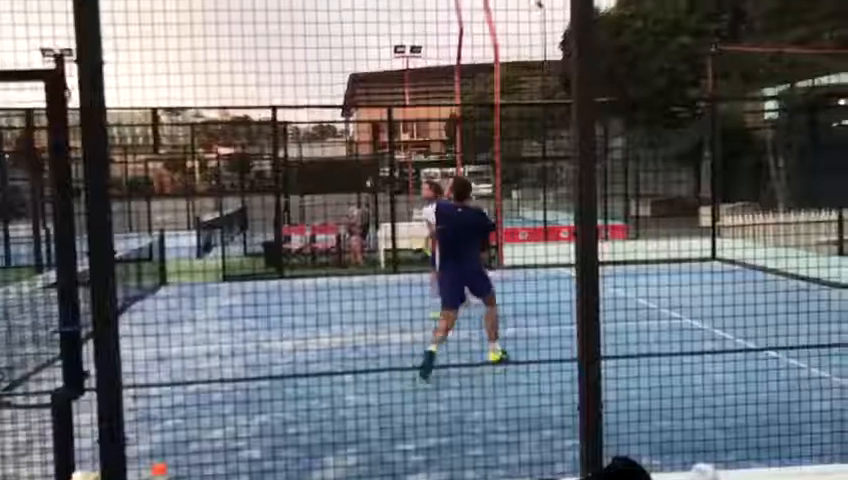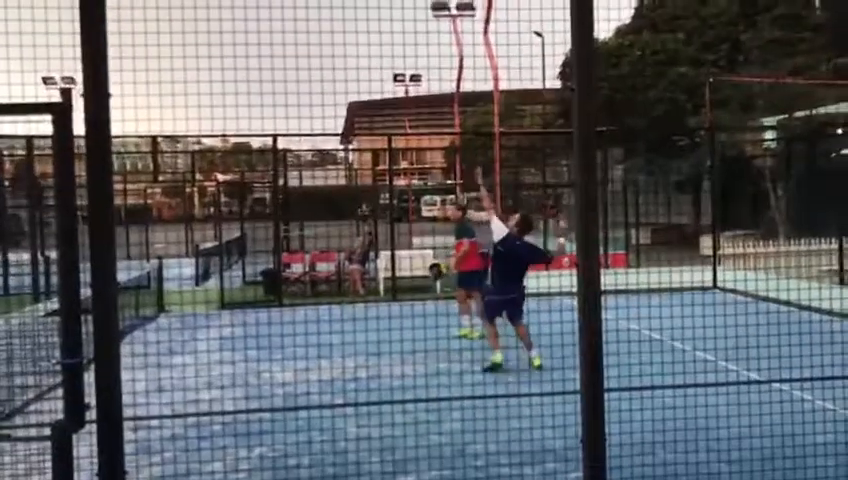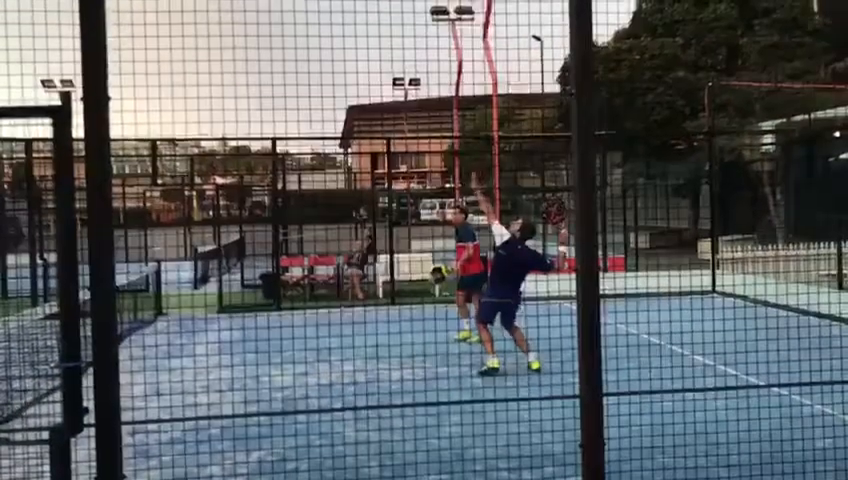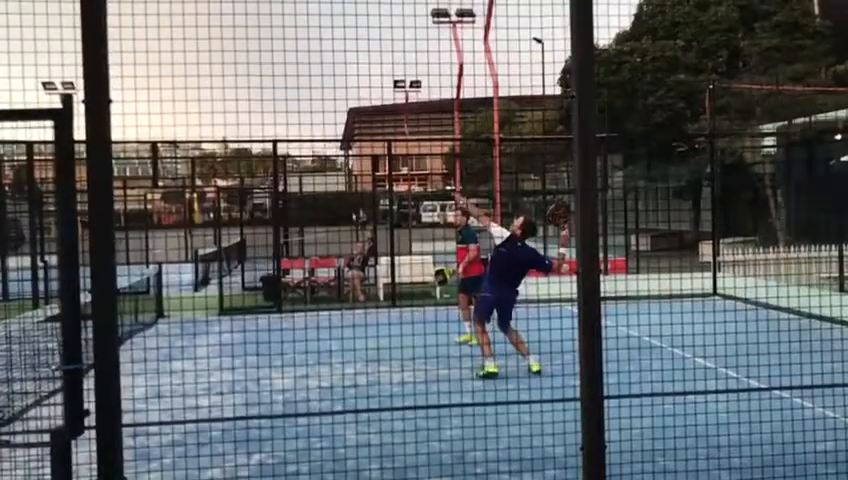
dt=0.7s
person 1, frame 1
left shoulder: (440, 209)
right shoulder: (477, 214)
right elbow: (492, 229)
left hip: (449, 270)
right hip: (473, 268)
left knee: (447, 316)
right knee: (491, 304)
left ankle: (432, 351)
right ankle: (495, 351)
person 1, frame 2
left shoulder: (503, 237)
right shoulder: (530, 249)
left elbow: (489, 209)
right elbow: (555, 257)
left wrist: (481, 184)
right wrist: (561, 236)
left hip: (496, 292)
right hip: (516, 293)
left knee: (489, 320)
right knee: (517, 322)
left ankle: (497, 356)
right ankle: (534, 357)
person 1, frame 3
left shoulder: (504, 240)
right shoulder: (531, 255)
left elbow: (489, 213)
right elbow: (555, 266)
left wrist: (477, 190)
left hip: (494, 295)
right hip: (512, 296)
left knee: (482, 324)
right knee: (510, 325)
left ankle: (492, 361)
right ankle: (532, 359)
person 1, frame 4
left shoulder: (505, 237)
right shoulder: (531, 254)
left elbow: (485, 220)
right elbow: (555, 267)
left wrist: (466, 204)
right wrist: (562, 248)
left hip: (489, 291)
right hip: (509, 294)
left knee: (479, 323)
right knee: (506, 326)
left ankle: (490, 365)
right ankle: (532, 361)
person 2, frame 1
left shoulder: (435, 205)
right shoulder: (431, 204)
left elbow: (436, 227)
left wrist: (430, 240)
left knee: (436, 276)
right knee: (438, 275)
person 2, frame 2
left shoulder: (464, 226)
right shoulder: (460, 225)
left elbow: (466, 247)
left wrist: (455, 259)
right wrist: (455, 259)
left hip: (473, 268)
right hip: (465, 268)
left knee: (476, 297)
right knee: (461, 296)
right ankle: (467, 327)
person 2, frame 3
left shoulder: (466, 230)
right shoulder: (459, 229)
left elbow: (470, 251)
left wrist: (459, 263)
right wrist: (457, 264)
left hip: (475, 272)
right hip: (466, 271)
left knee: (477, 302)
right knee: (460, 300)
right ankle: (466, 331)
person 2, frame 4
left shoulder: (468, 232)
right shoulder: (460, 232)
left elbow: (473, 252)
left wrist: (462, 265)
right wrist: (459, 267)
left hip: (474, 273)
right hip: (466, 273)
right knee: (462, 302)
right ankle: (468, 333)
